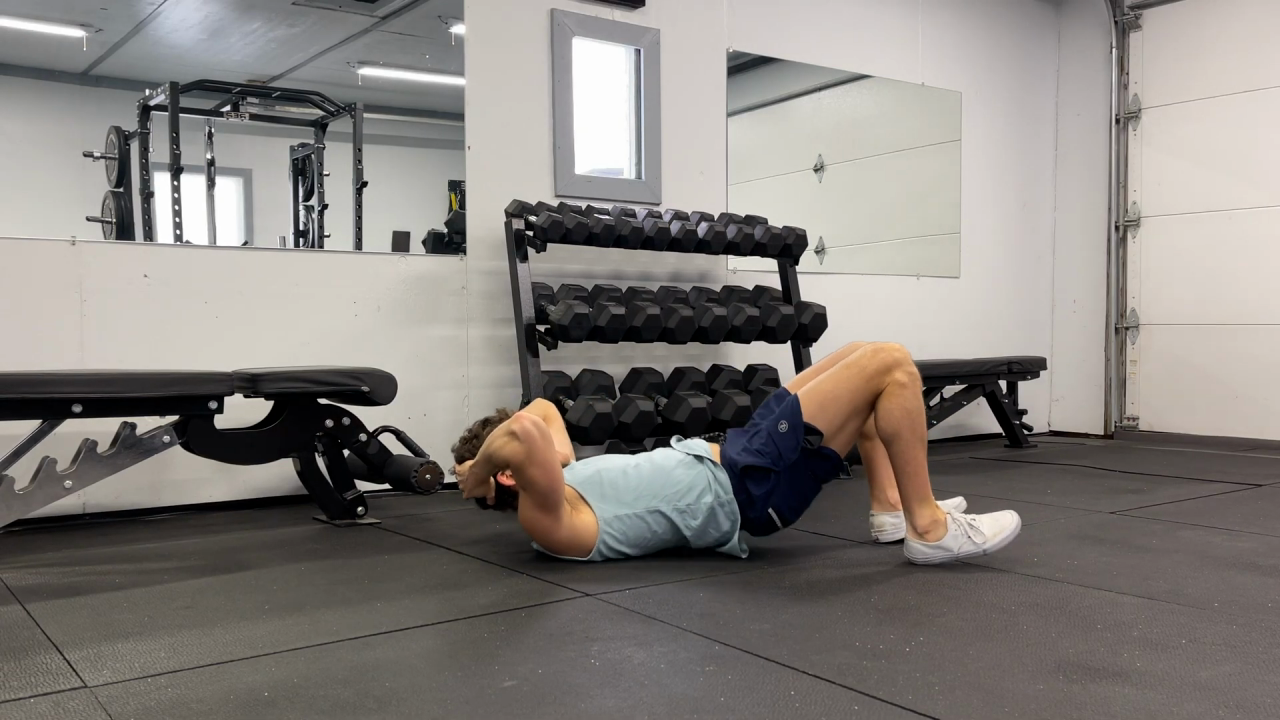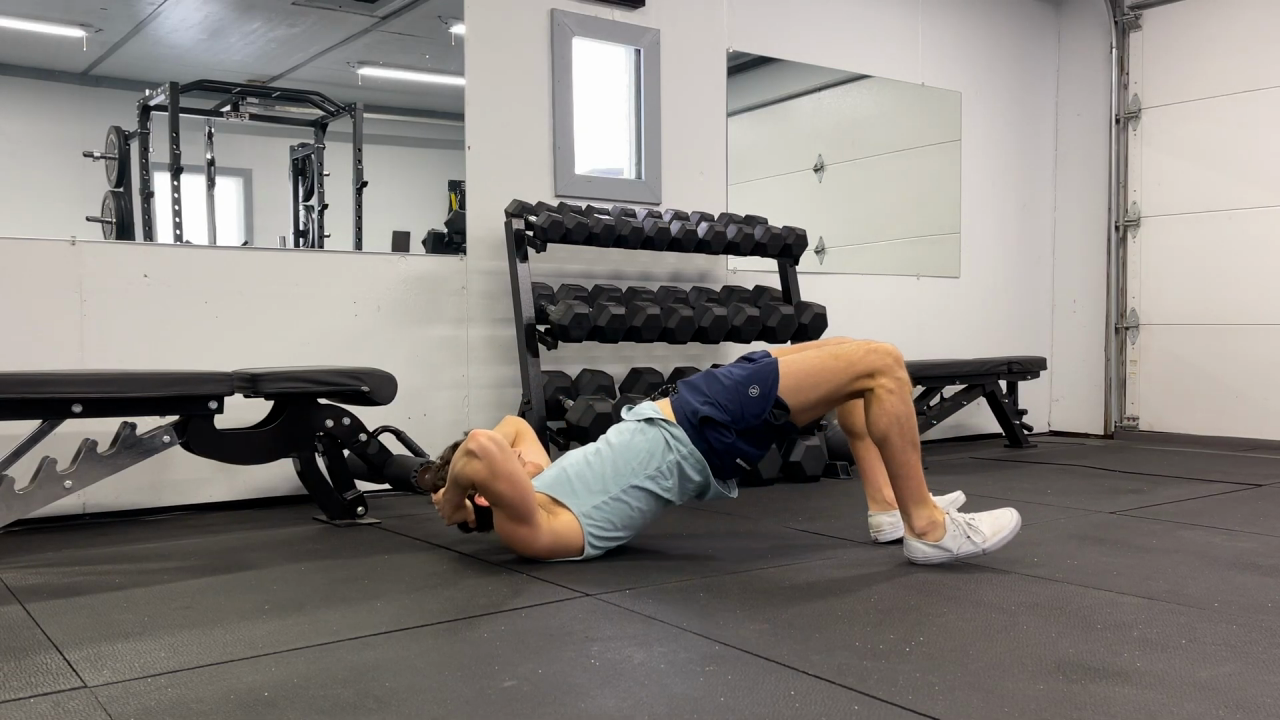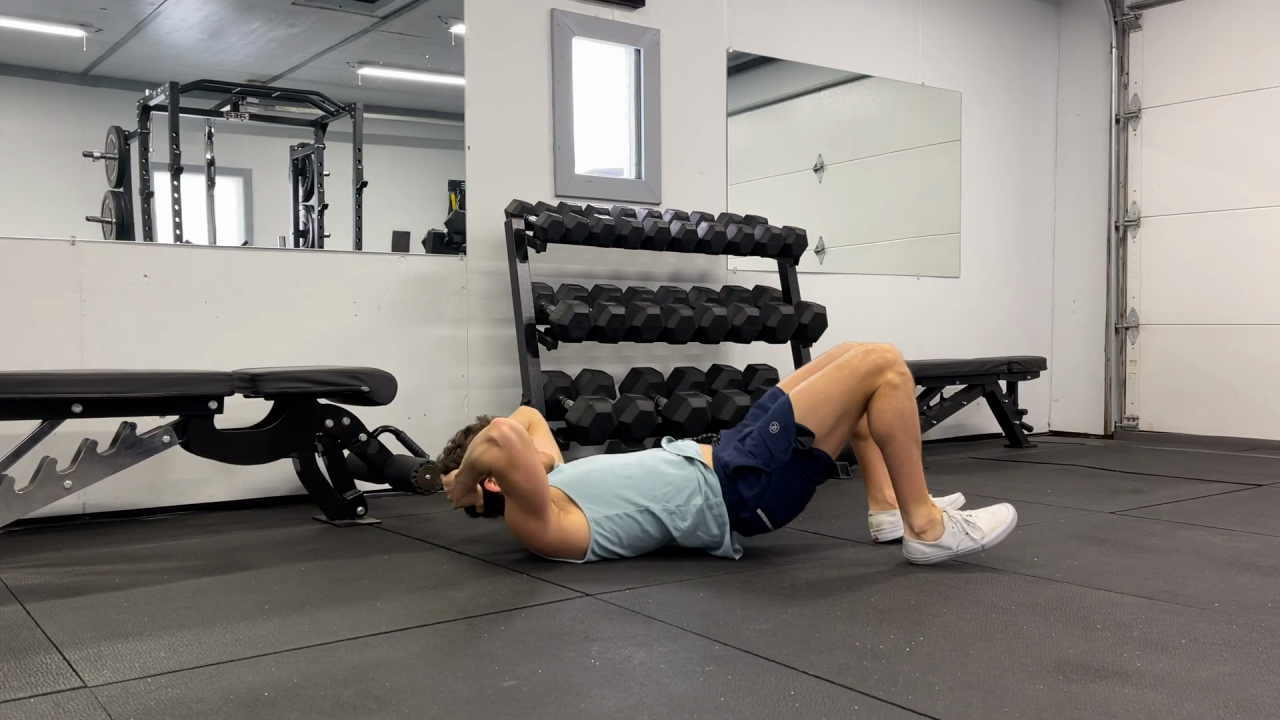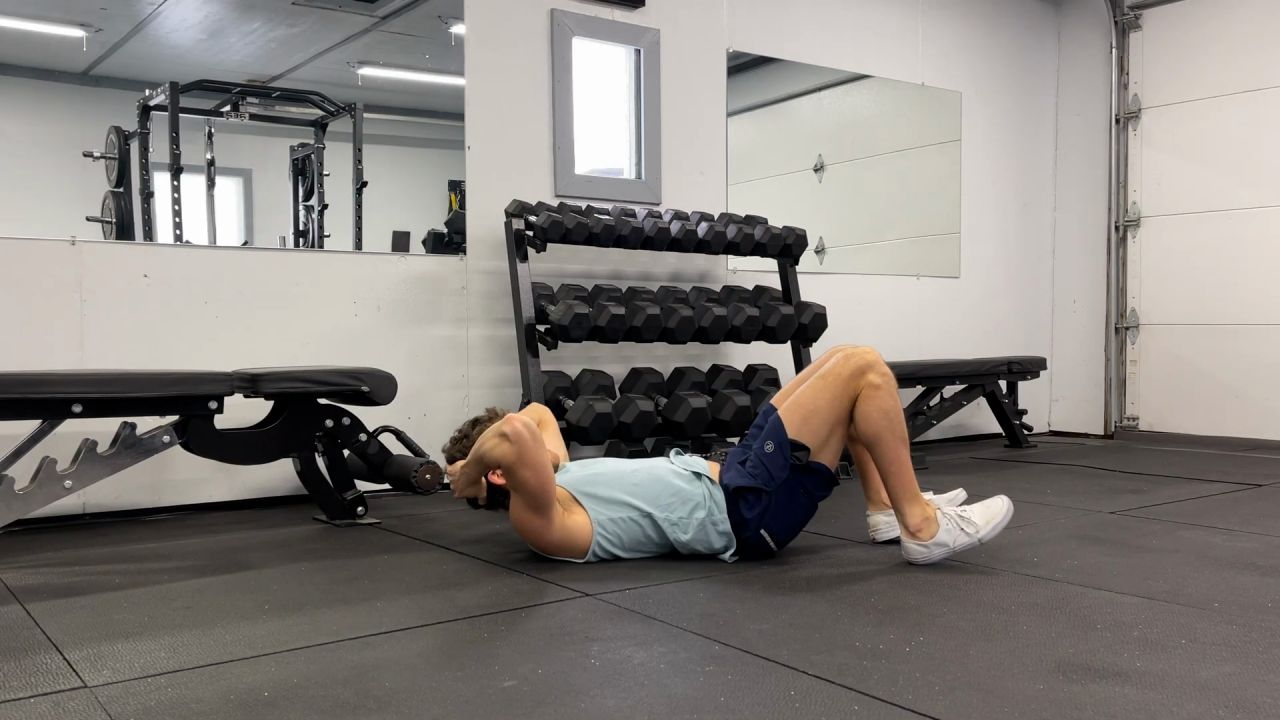
dt=0.4s
person 1, frame 1
left shoulder: (564, 483)
right shoulder: (550, 523)
left elbow: (542, 407)
right elbow: (524, 430)
right wrist: (476, 473)
left hip: (732, 459)
right hip: (749, 484)
left knee: (861, 359)
right knee: (892, 364)
left ankle: (893, 512)
right ankle: (929, 529)
person 1, frame 2
left shoulder: (536, 489)
right shoulder: (527, 530)
left elbow: (512, 424)
right elbow: (482, 447)
right wrist: (450, 497)
left hip: (694, 416)
left knee: (849, 355)
right knee: (882, 364)
left ankle: (889, 509)
right ankle: (927, 528)
person 1, frame 3
left shoulder: (551, 488)
right shoulder: (539, 525)
left elbow: (526, 414)
right elbow: (504, 436)
left wrist: (465, 463)
right wrist: (462, 482)
left hip: (723, 459)
right hip: (740, 486)
left knee: (855, 359)
right knee: (884, 365)
left ankle: (890, 509)
right ankle: (927, 528)
person 1, frame 4
left shoulder: (555, 486)
right shoulder: (540, 521)
left elbow: (538, 412)
right elbow: (516, 432)
left wrist: (467, 458)
right wrist: (466, 474)
left hip: (728, 476)
right hip: (746, 506)
left knee: (844, 363)
right knee: (865, 368)
left ankle: (889, 511)
right ankle: (922, 526)
